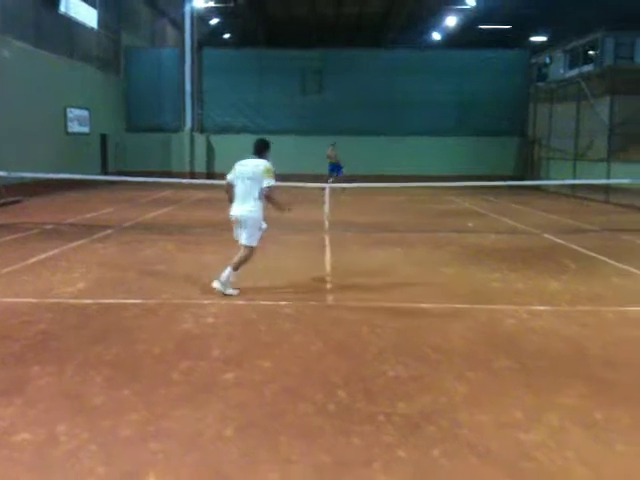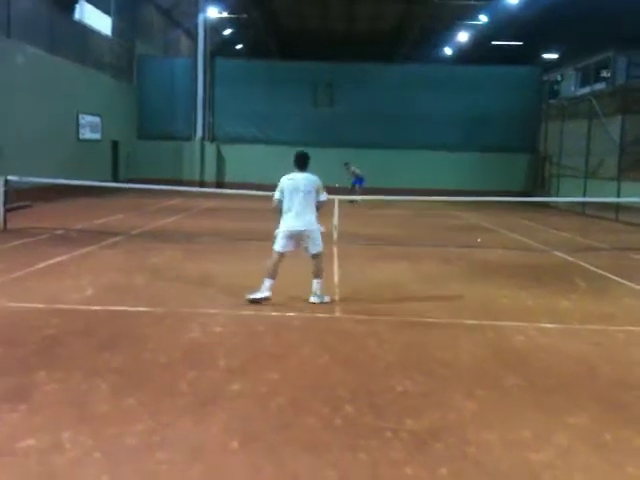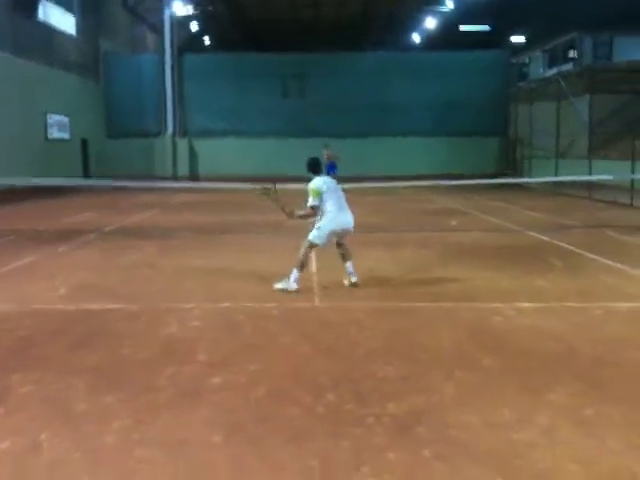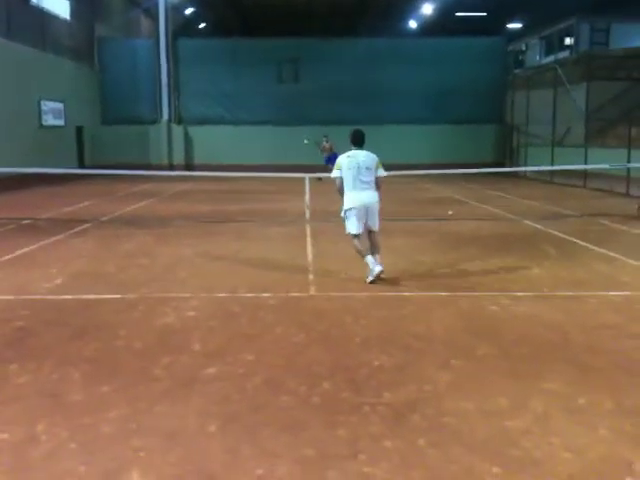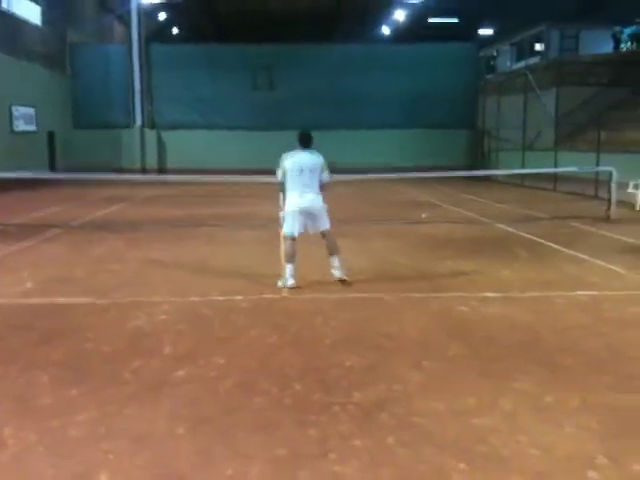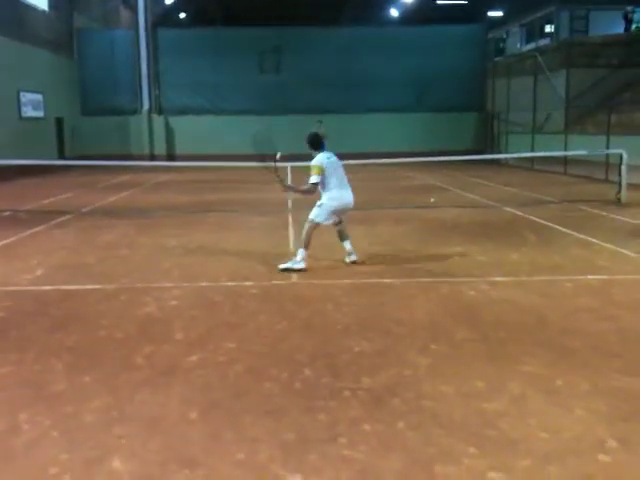
dt=0.7s
person 1, frame 1
left shoulder: (240, 164)
right shoulder: (266, 166)
left elbow: (227, 187)
right elbow: (267, 193)
right wrist: (278, 205)
left hip: (237, 211)
right hip: (252, 213)
left knee: (244, 247)
right knee: (247, 250)
left ankle: (225, 280)
right ankle: (224, 281)
person 1, frame 2
left shoulder: (284, 180)
right shoulder: (315, 180)
left elbow: (277, 204)
right elbow: (320, 204)
left hip: (288, 224)
right hip: (309, 224)
left knee: (277, 257)
right knee: (317, 257)
left ankle: (265, 290)
right ankle: (317, 294)
person 1, frame 3
left shoulder: (313, 185)
right shoulder: (332, 181)
left elbow: (312, 211)
left wrist: (295, 215)
left hip: (333, 221)
right hip: (348, 220)
left knee: (307, 248)
right knee: (341, 244)
left ankle: (292, 282)
right ankle: (352, 276)
person 1, frame 4
left shoulder: (342, 159)
right shoulder: (374, 158)
left elbow: (339, 186)
right elbow: (378, 184)
left wrist: (346, 198)
left hip: (353, 200)
right hip: (371, 198)
left knee: (356, 237)
right knee: (372, 234)
left ankle: (374, 267)
right ankle: (375, 265)
person 1, frame 5
left shoulder: (287, 159)
right shoulder: (319, 159)
left elbow: (281, 184)
right elbow: (323, 186)
left wrist: (283, 201)
left hip: (294, 203)
right hip: (314, 201)
left knee: (289, 239)
right knee: (327, 235)
left ankle: (289, 277)
right ankle: (337, 270)
person 1, frame 6
left shoulder: (317, 162)
right shoulder: (332, 157)
left elbow: (312, 189)
left wrist: (292, 188)
left hip: (333, 199)
right hip: (348, 197)
left knee: (309, 227)
right knee: (338, 223)
left ankle: (299, 260)
right ankle: (351, 254)
